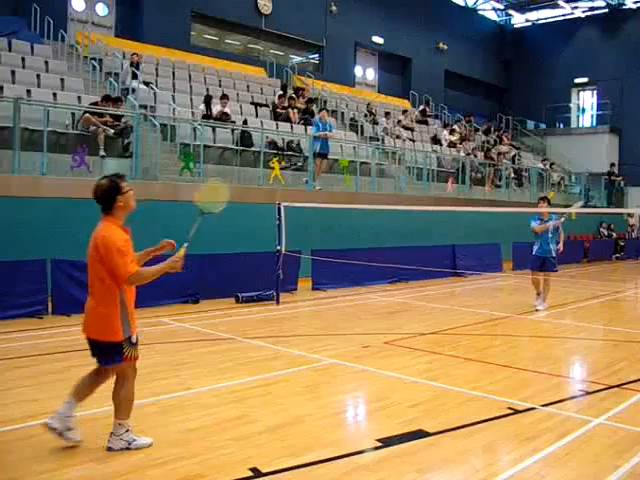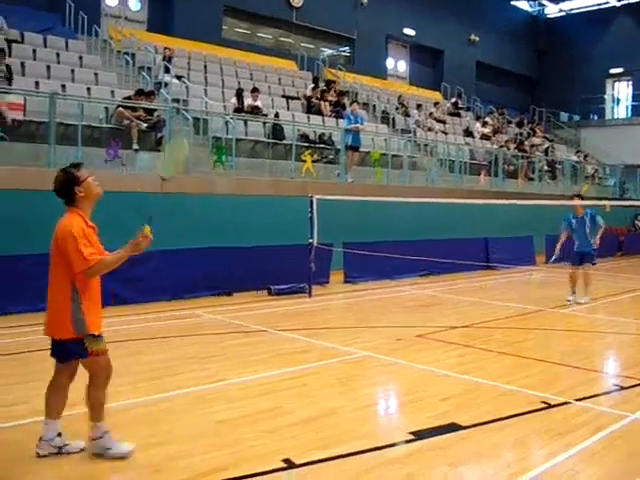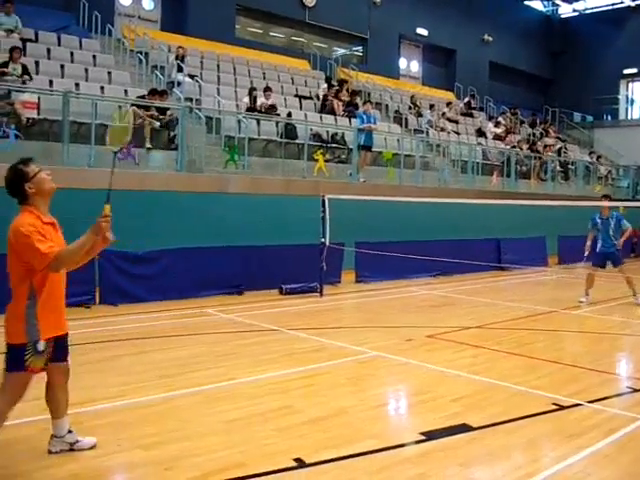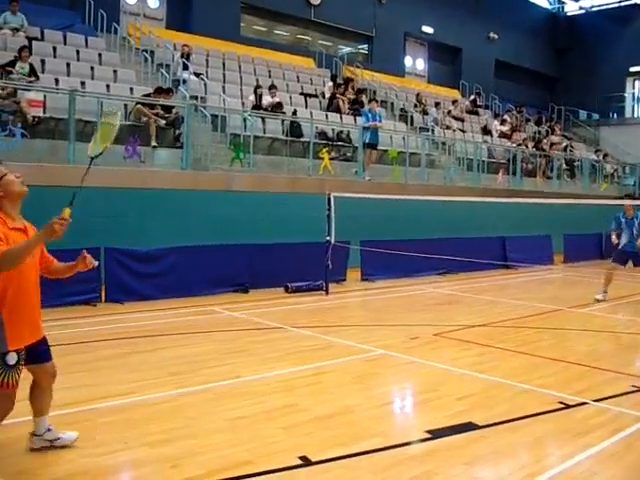
dt=0.3s
person 1, frame 1
left shoulder: (107, 231)
right shoulder: (112, 235)
left elbow: (125, 264)
right elbow: (132, 277)
left wrist: (154, 250)
right wrist: (167, 266)
left hip: (99, 318)
right hip: (114, 321)
left knee: (104, 371)
right knee: (127, 374)
left ankle: (63, 417)
right ankle: (120, 435)
person 1, frame 2
left shoulder: (82, 224)
right shoulder: (71, 226)
left elbow: (101, 260)
right elbow: (91, 269)
left wrist: (134, 248)
right wrist: (130, 250)
left hip: (72, 316)
right hip: (73, 318)
left knee: (63, 375)
right knee: (102, 370)
left ankle: (50, 439)
right ankle: (99, 437)
person 1, frame 3
left shoulder: (48, 223)
right shoulder: (25, 225)
left elbow: (67, 262)
right elbow: (55, 264)
left wrist: (97, 245)
right wrist: (91, 236)
left hip: (51, 321)
right hip: (32, 323)
left knee: (60, 374)
left ankle: (62, 436)
person 1, frame 4
left shoulder: (30, 230)
left elbow: (51, 269)
left wrist: (79, 264)
right wrist: (43, 236)
left hip: (29, 327)
left knee: (47, 374)
left ankle: (42, 432)
